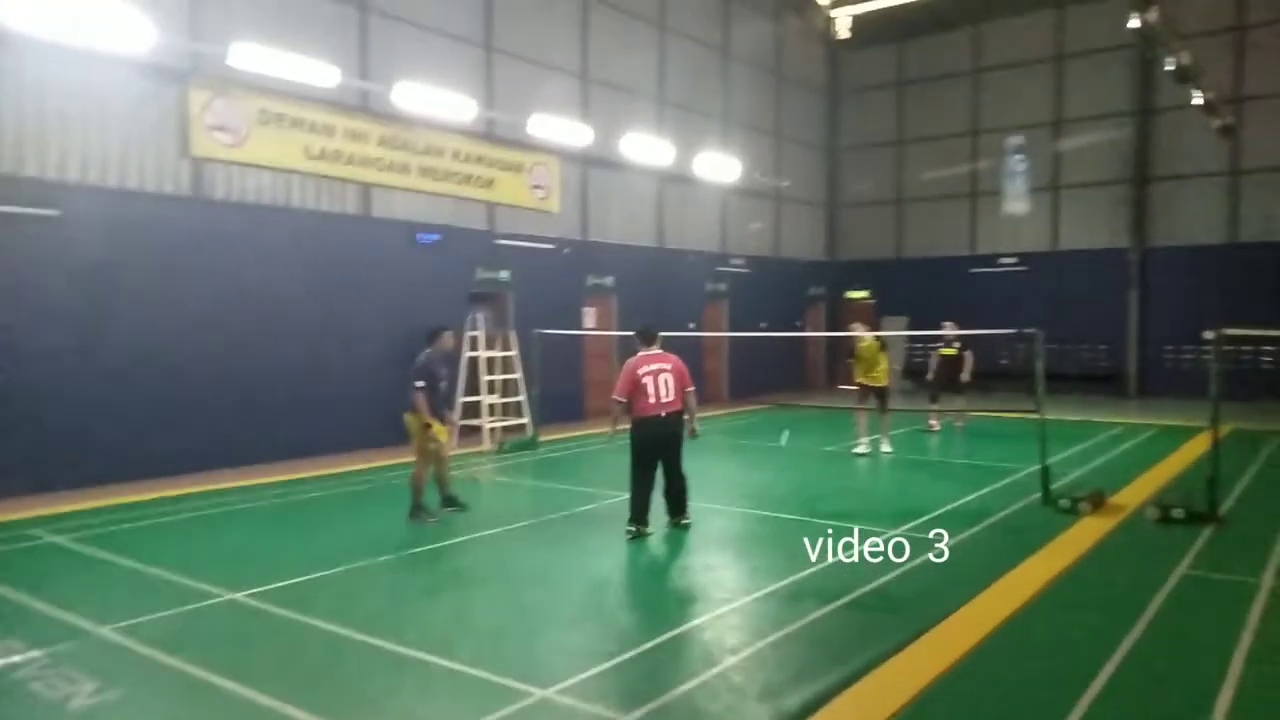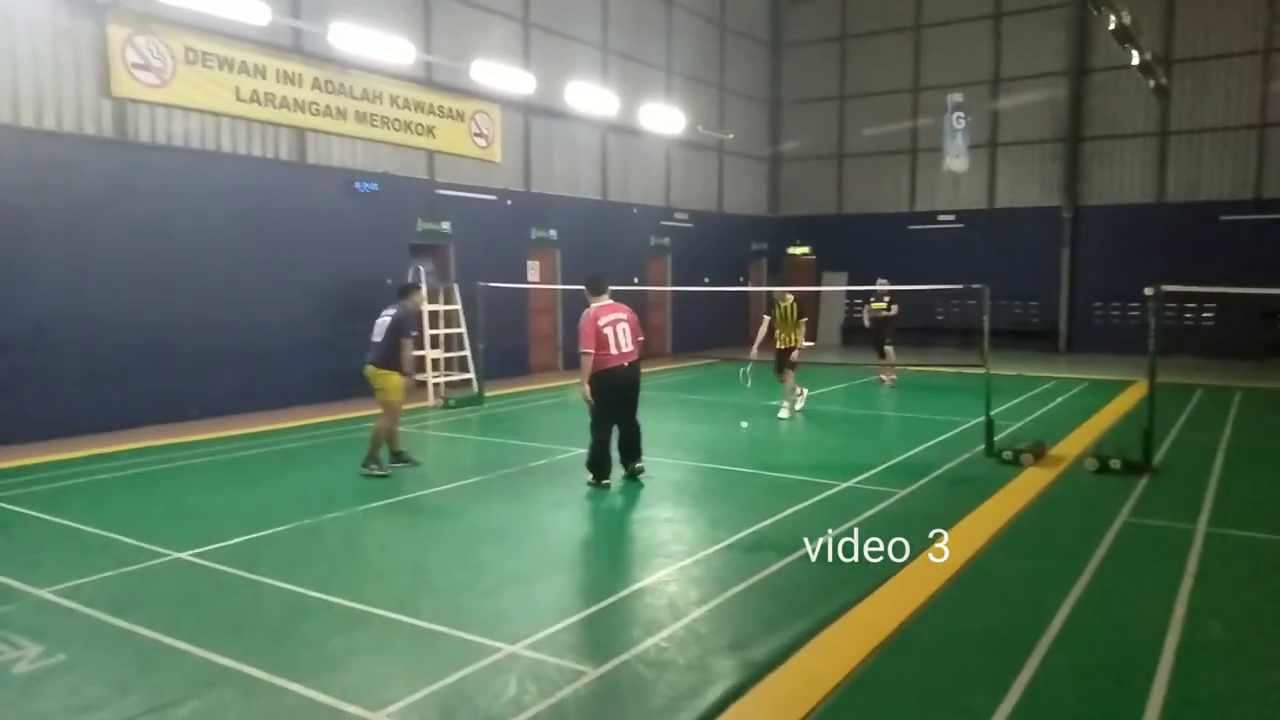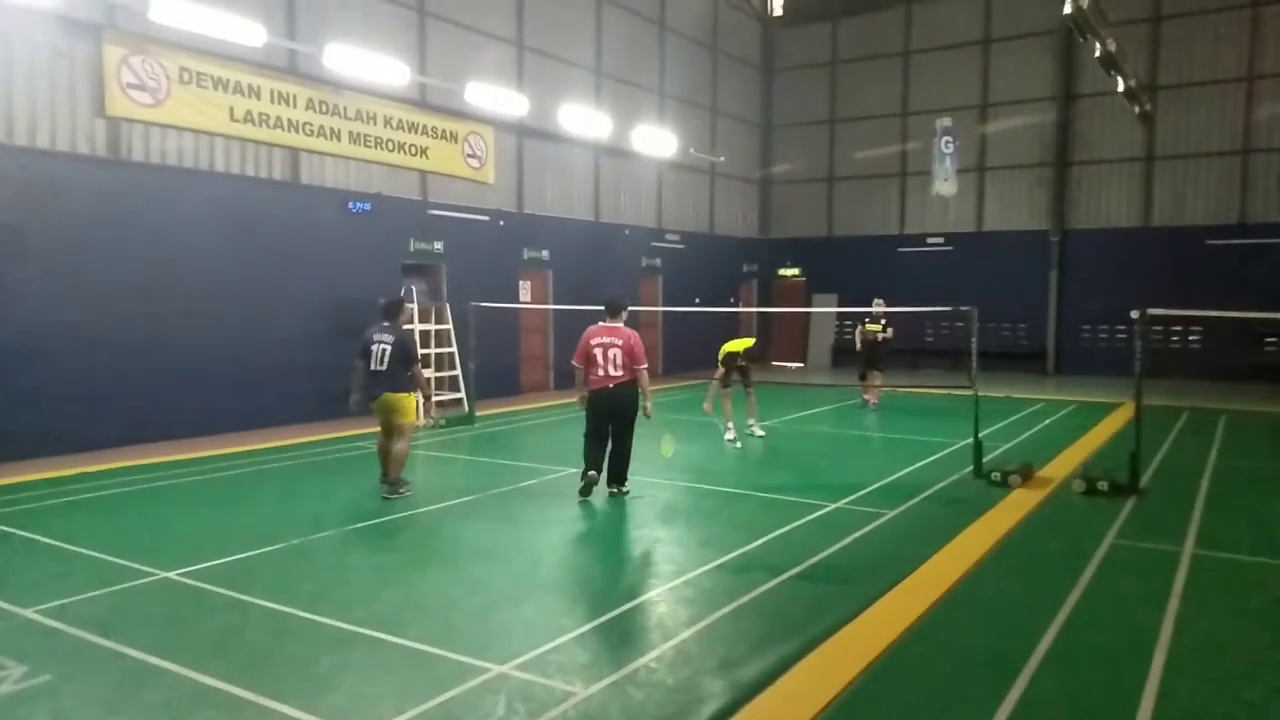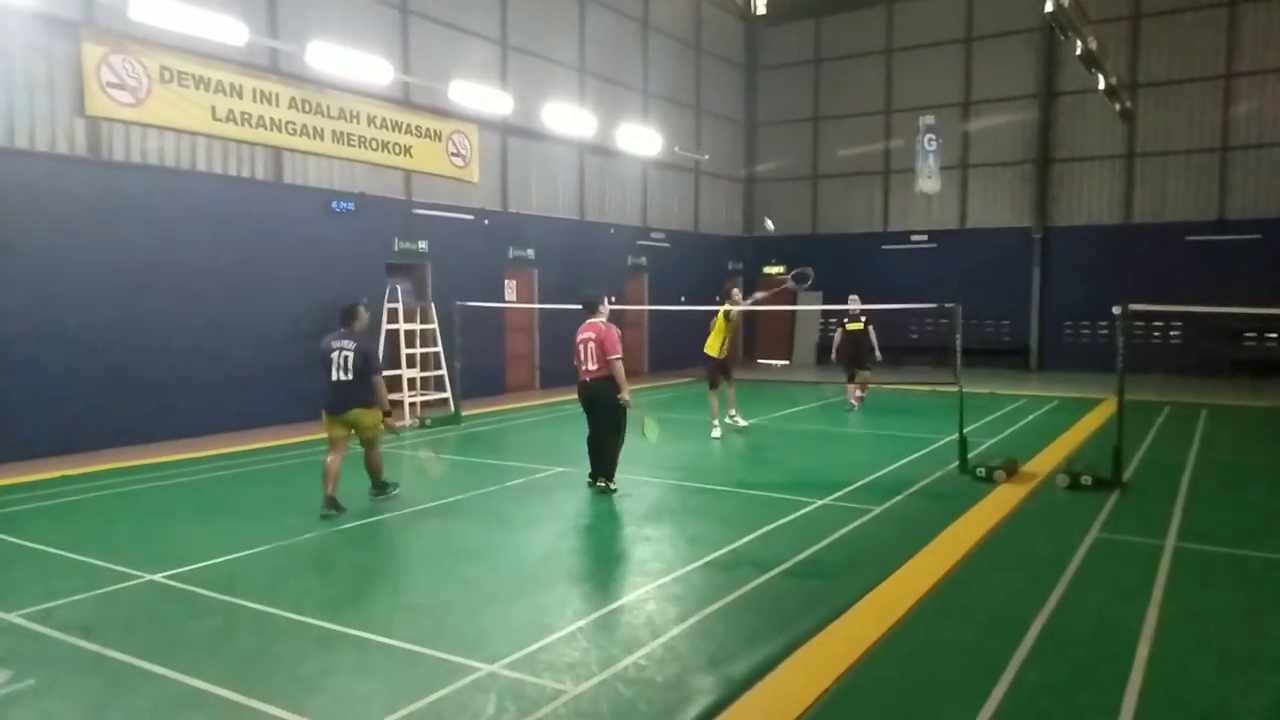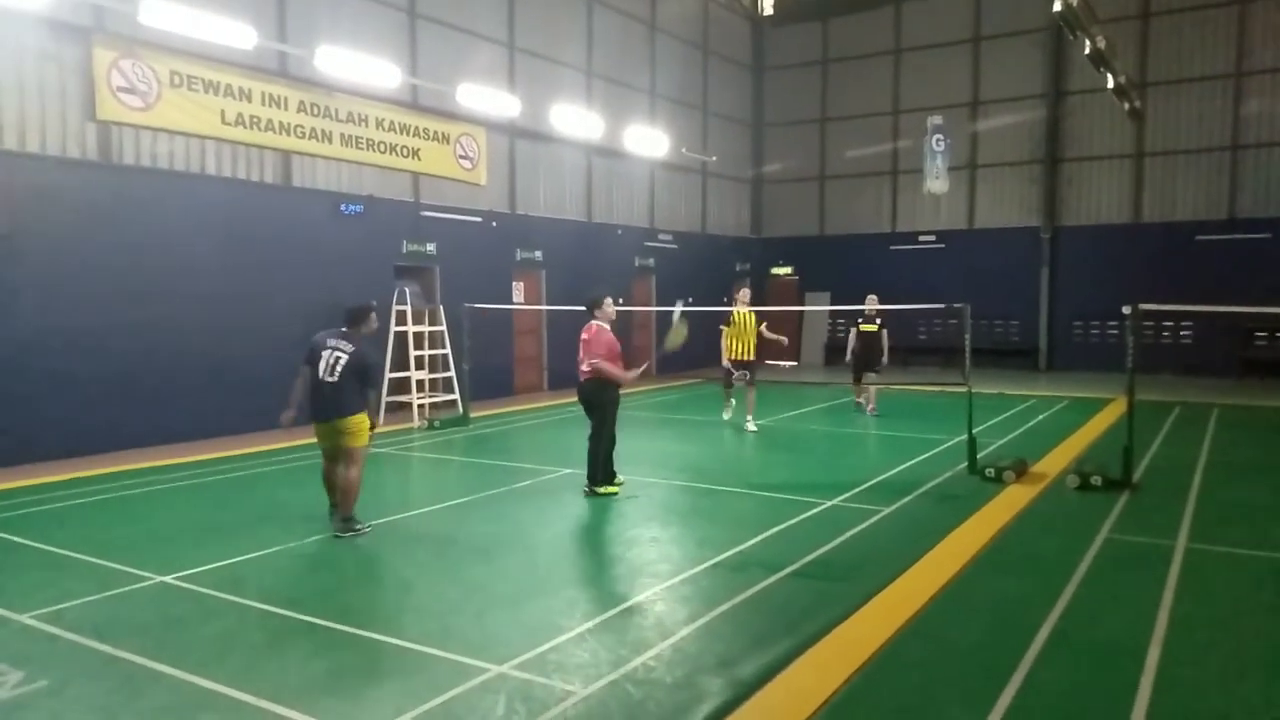
dt=0.7s
person 1, frame 1
left shoulder: (440, 361)
right shoulder: (425, 363)
right elbow: (417, 396)
left wrist: (447, 415)
right wrist: (426, 425)
left hip: (436, 419)
right hip: (422, 419)
left knee: (442, 457)
right knee: (424, 462)
left ankle: (446, 497)
right ankle: (417, 507)
person 1, frame 2
left shoulder: (391, 313)
right shoulder: (407, 315)
right elbow: (406, 346)
right wrist: (408, 374)
left hip: (373, 366)
right hip: (386, 370)
left knee: (391, 413)
right knee: (391, 414)
left ankle: (396, 453)
right ankle: (370, 459)
person 1, frame 3
left shoulder: (370, 334)
right shoulder: (404, 337)
left elbow: (359, 366)
right elbow: (415, 371)
left wrist: (356, 391)
right wrist: (427, 395)
left hip: (376, 394)
right hip: (399, 394)
left knee: (386, 434)
right knee: (403, 437)
left ankle: (386, 476)
right ankle: (392, 484)
person 1, frame 4
left shoulder: (326, 343)
right shoulder: (364, 345)
right elbow: (377, 382)
right wrist: (386, 413)
left hip: (333, 407)
right hip: (362, 407)
left knee: (334, 452)
right knee: (372, 447)
left ankle: (329, 500)
right ankle: (378, 486)
person 1, frame 5
left shoulder: (320, 339)
right shoulder: (364, 354)
left elbow: (304, 375)
right elbow: (370, 393)
left wrist: (292, 408)
right wrist: (370, 422)
left hip: (321, 414)
right hip: (350, 416)
left knee: (331, 461)
right knee: (353, 465)
left ankle: (335, 507)
right ankle: (346, 520)
person 2, frame 1
left shoulder: (632, 365)
right shoulder: (674, 361)
left elbow: (619, 400)
right elbow: (689, 393)
left wrist: (613, 425)
right wrist: (692, 421)
left hip: (645, 425)
right hip: (673, 421)
left knee: (642, 476)
right knee: (674, 471)
left ankle: (637, 523)
right ankle: (679, 515)
person 2, frame 2
left shoulder: (590, 315)
right shoulder: (625, 311)
left elbow: (587, 353)
right elbow: (638, 340)
left wrist: (584, 384)
left hip: (606, 376)
right hip: (631, 371)
left knee: (602, 427)
right knee: (628, 420)
left ankle: (601, 475)
right ankle: (634, 461)
person 2, frame 3
left shoulder: (590, 333)
right shoulder: (631, 336)
left elbow: (579, 367)
right elbow: (641, 370)
left wrist: (581, 391)
right wrist: (647, 399)
left hip: (598, 394)
right hip: (625, 394)
left knee: (596, 439)
right knee: (621, 441)
left ankle: (591, 473)
right ankle: (617, 483)
person 2, frame 4
left shoulder: (581, 331)
right shoulder: (607, 329)
right elbow: (614, 361)
right wrist: (624, 390)
left hip: (585, 386)
right hip: (606, 386)
left knee: (596, 433)
right knee: (614, 434)
left ankle: (595, 475)
right ankle: (605, 478)
person 2, frame 5
left shoulder: (591, 330)
right shoulder: (601, 333)
right elbow: (597, 363)
right wrist: (623, 375)
left hip: (589, 386)
right hip: (600, 388)
left knee: (604, 434)
right knee: (602, 436)
left ankle: (608, 476)
right ankle: (595, 483)
